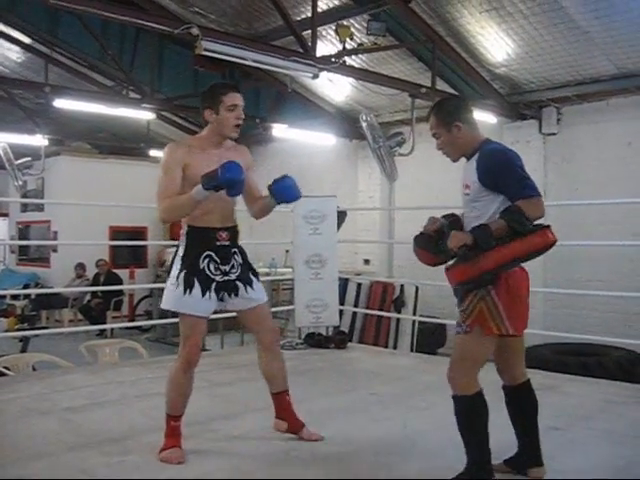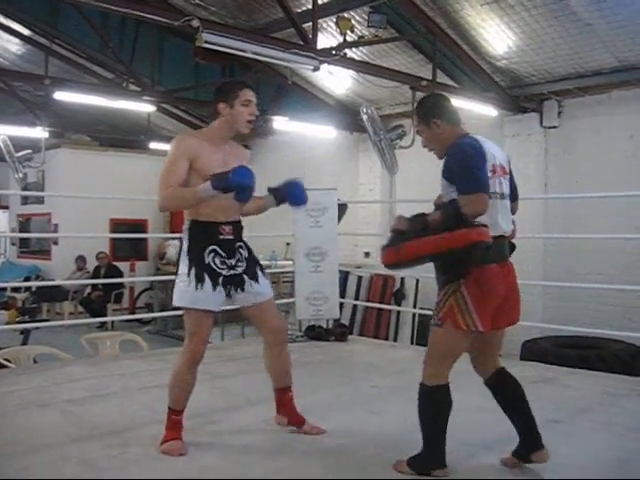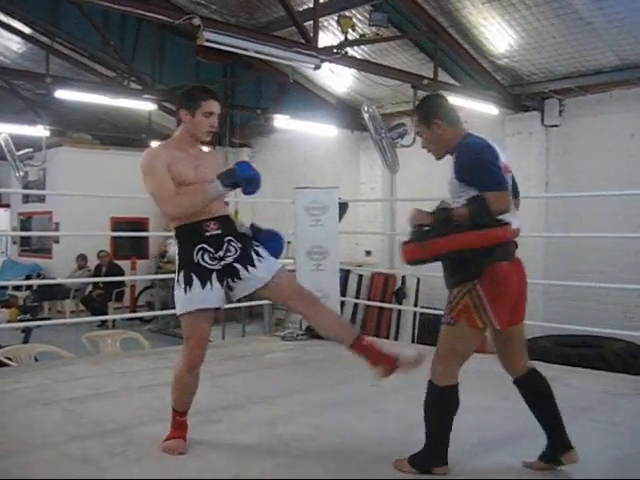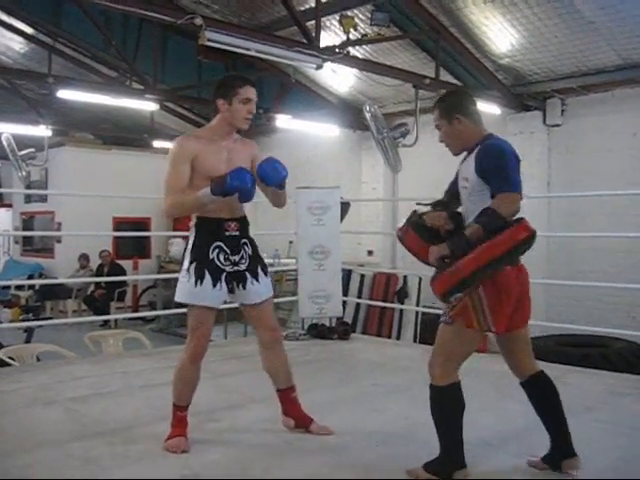
dt=0.4s
person 1, frame 1
left shoulder: (496, 157)
right shoulder: (476, 162)
left elbow: (534, 207)
left wrist: (476, 237)
right wrist: (449, 224)
left hip: (496, 282)
right hip: (497, 280)
left knee: (460, 376)
right knee: (512, 373)
person 1, frame 2
left shoulder: (461, 151)
right shoulder: (493, 151)
left elbow: (474, 205)
left wrist: (418, 223)
left hip: (470, 274)
right hip: (499, 267)
left knee: (434, 368)
right knee: (487, 364)
right ankle: (531, 445)
person 1, frame 3
left shoulder: (470, 150)
right shoulder: (488, 150)
left elbow: (499, 202)
left wrist: (437, 217)
right wrist: (453, 214)
left hip: (482, 273)
right hip: (506, 267)
left knee: (443, 367)
right knee: (517, 363)
left ankle: (432, 458)
right ankle: (560, 447)
person 1, frame 4
left shoulder: (495, 150)
right shoulder: (470, 160)
left elbow: (508, 205)
right elbow: (451, 203)
left wrist: (453, 246)
right wrist: (438, 216)
left hip: (487, 277)
right hip: (506, 273)
left knee: (441, 367)
right knee: (524, 365)
person 2, frame 1
left shoulder: (241, 155)
right shoulder: (178, 152)
left elbow: (255, 208)
right elbow: (165, 212)
left wrist: (275, 196)
right wrist: (204, 187)
left hip: (232, 251)
right hip: (197, 252)
left knee: (269, 336)
right knee: (190, 353)
left ankle: (285, 417)
right ankle: (172, 436)
person 2, frame 2
left shoulder: (239, 154)
right shoulder: (188, 144)
right elbow: (165, 200)
left wrist: (276, 197)
right wrist: (212, 185)
left hip: (236, 246)
right hip: (202, 248)
left knee: (277, 330)
right knee: (195, 348)
left ankle: (287, 412)
right ankle: (172, 428)
person 2, frame 3
left shoulder: (212, 158)
right shoulder: (156, 158)
right elbow: (172, 208)
left wrist: (250, 232)
right wrist: (222, 184)
left hip: (233, 240)
right hip: (195, 252)
left knee: (304, 300)
right knee: (194, 351)
left ankle: (381, 359)
right ankle: (177, 427)
person 2, frame 4
left shoulder: (250, 149)
right shoulder: (189, 145)
left elbow: (279, 202)
right elbow: (171, 206)
left wrist: (277, 183)
right wrist: (212, 190)
left hip: (243, 243)
right hip: (208, 244)
left knee: (271, 332)
right knee: (197, 344)
left ankle: (292, 412)
right ankle: (178, 425)
